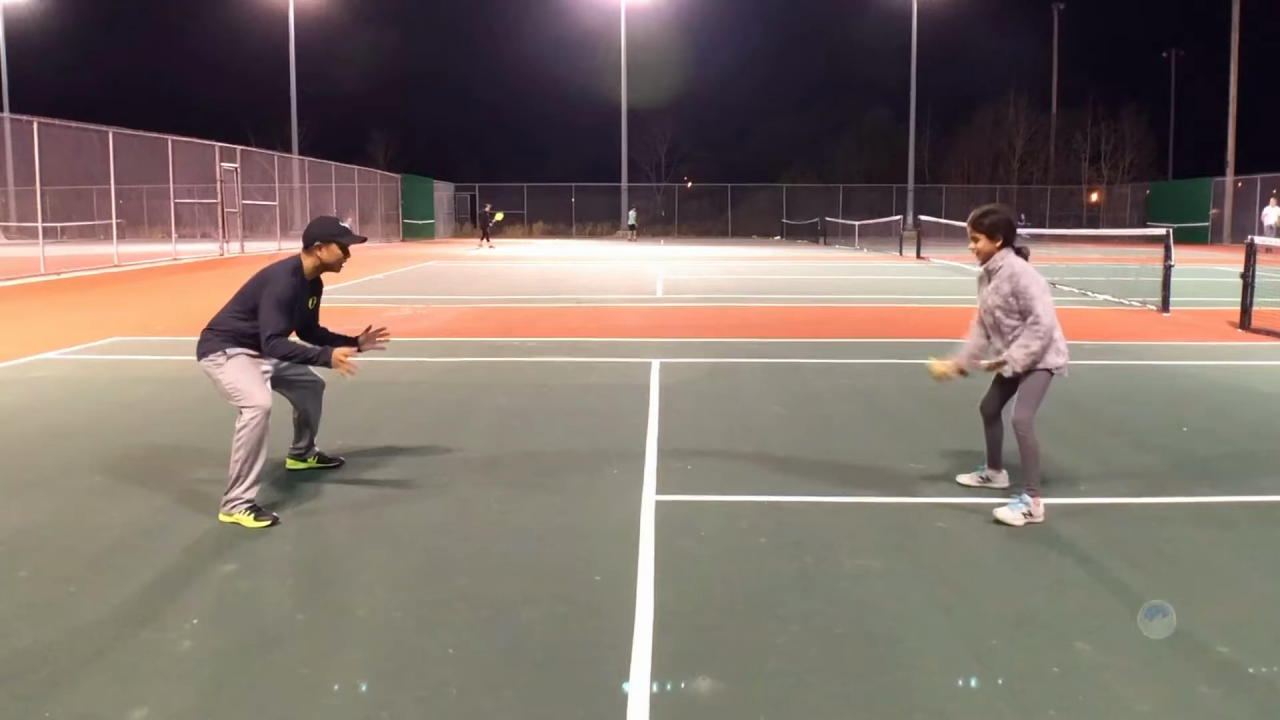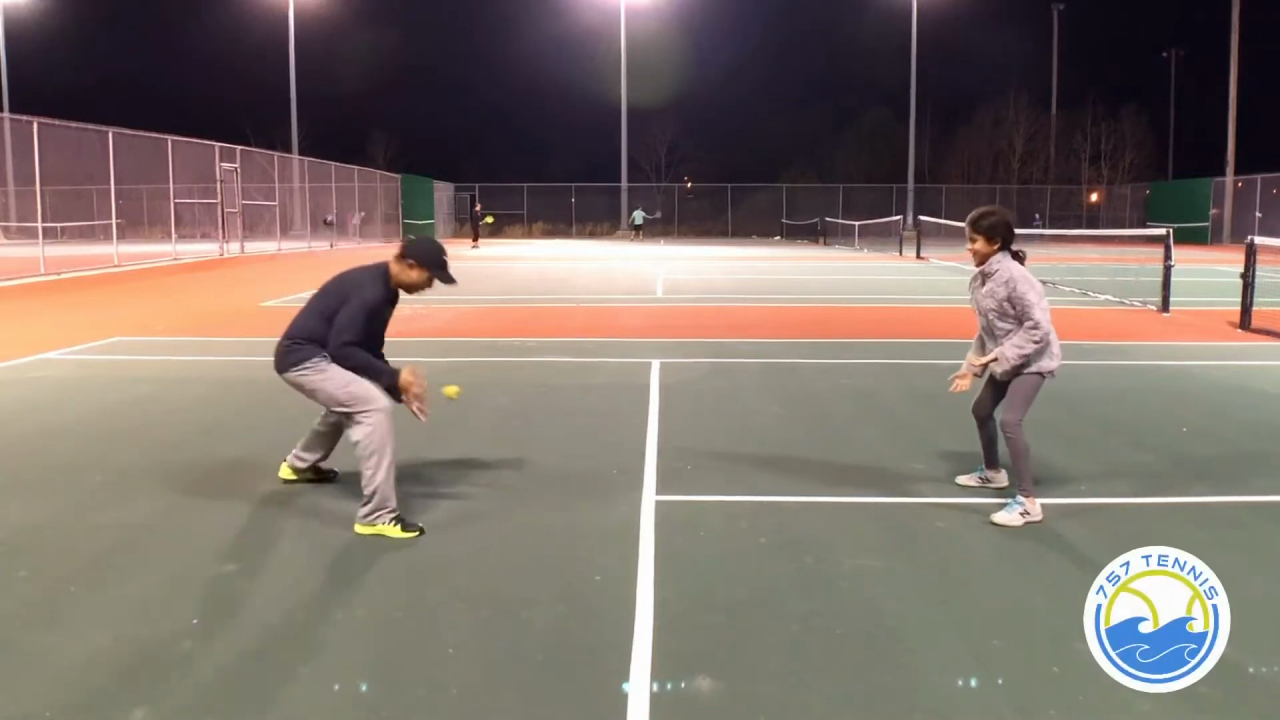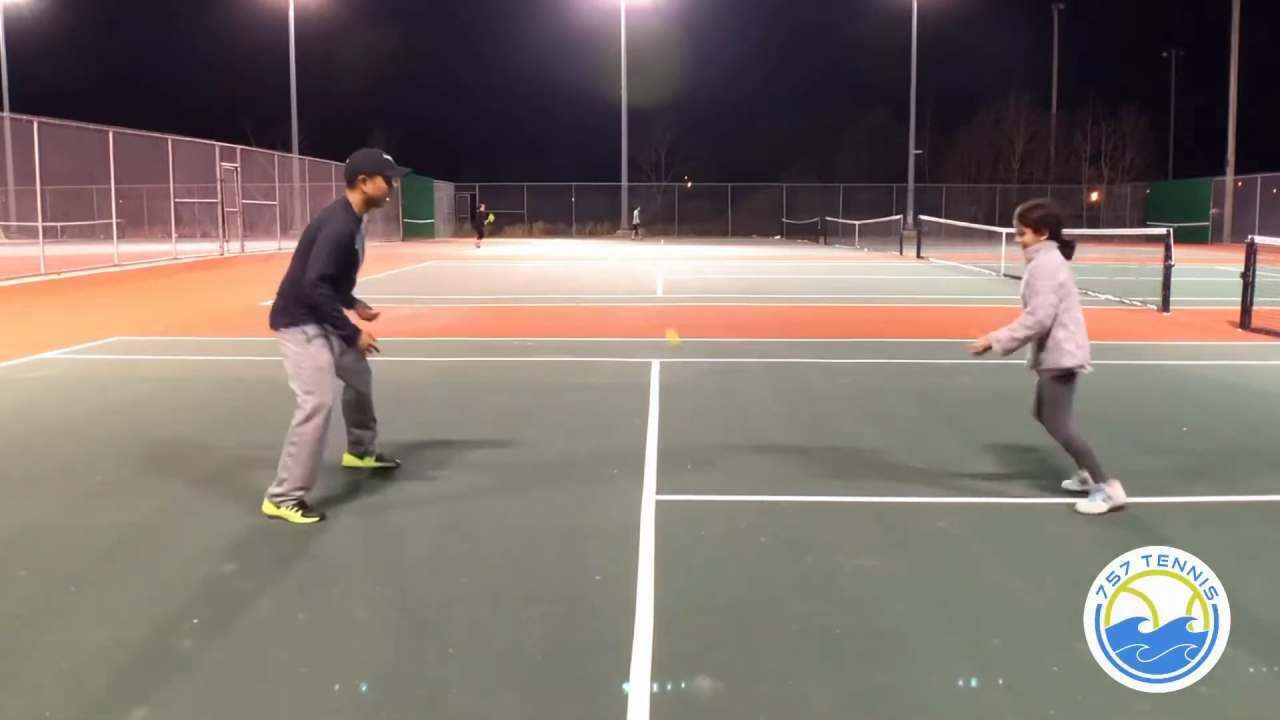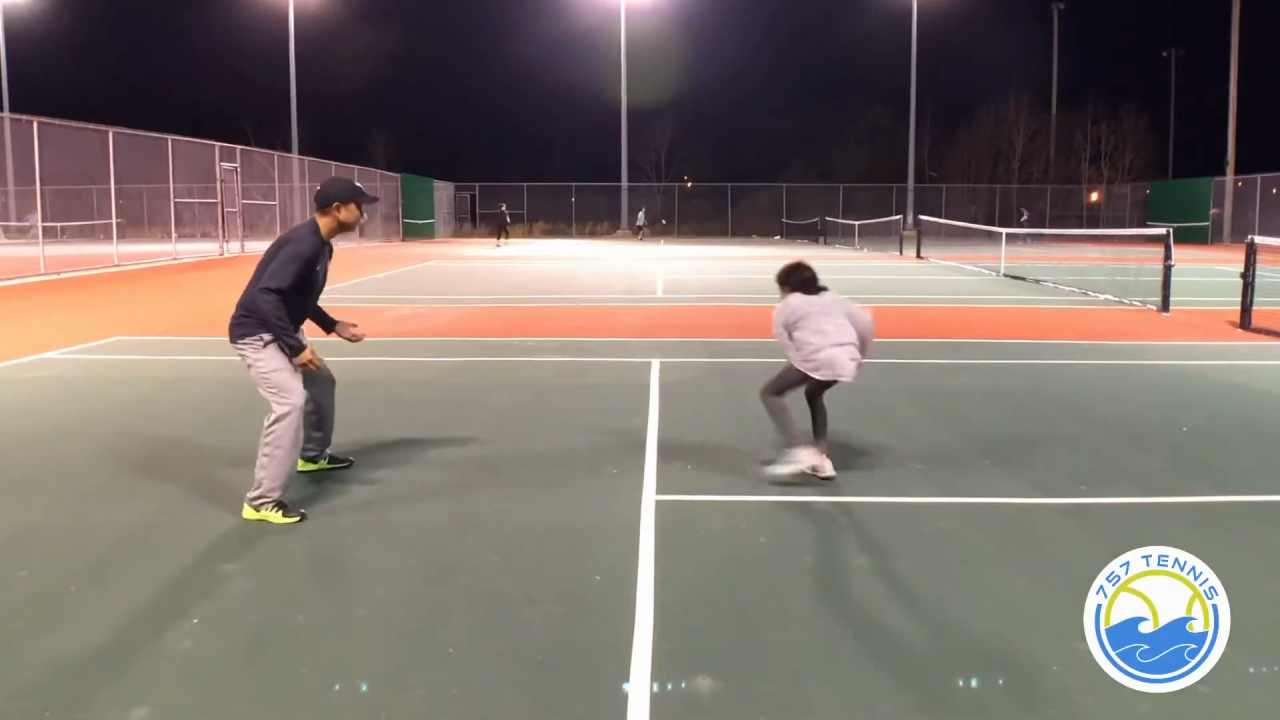
dt=1s
person 1, frame 1
left shoulder: (312, 283)
right shoulder: (282, 281)
left elbow: (308, 331)
right elbow: (274, 343)
left wrist: (354, 343)
right wrist: (327, 356)
left hip: (259, 348)
right hip: (223, 349)
left knee: (310, 386)
right knee: (258, 405)
left ankle: (302, 454)
right ankle: (236, 503)
person 1, frame 2
left shoulder: (387, 291)
right shoulder: (369, 290)
left elbow: (370, 347)
right elbow: (343, 348)
left wrist: (399, 389)
right wrist: (393, 378)
left hip: (309, 355)
right hip: (303, 359)
left knee: (347, 406)
right knee: (375, 408)
left ankle: (299, 465)
right ankle: (377, 515)
person 1, frame 3
left shoulder: (353, 221)
right shoulder: (338, 224)
right elbow: (315, 285)
left wrist: (353, 305)
right wrist: (354, 334)
left hip: (321, 321)
right hip: (300, 321)
left knee: (359, 376)
right knee: (316, 403)
left ankle: (361, 450)
right ankle: (283, 497)
person 1, frame 4
left shoulder: (323, 246)
right shoulder: (304, 244)
right elbow: (266, 294)
left wrist: (331, 325)
right wrist: (297, 346)
left hip: (280, 330)
right hip: (257, 332)
left knee: (322, 384)
right knee: (290, 403)
left ankle: (313, 455)
right ankle: (262, 501)
person 2, frame 1
left shoulder: (1020, 273)
right shoulder: (987, 276)
left elbow: (1042, 324)
right elbow: (982, 327)
left wrist: (1011, 357)
right wrist: (959, 362)
left hip: (1040, 356)
right hip: (1013, 358)
left knee: (1021, 420)
right knee: (989, 408)
left ankle: (1032, 502)
right ankle: (995, 471)
person 2, frame 2
left shoulder: (1015, 277)
right shoulder: (979, 279)
left elbow: (1038, 327)
left wrist: (1000, 355)
right wrist: (972, 366)
left hip: (1033, 359)
right hip: (1007, 360)
left knee: (1009, 421)
right knee: (982, 411)
left ankle: (1027, 502)
right ankle: (993, 472)
person 2, frame 3
left shoulder: (1044, 266)
right shoulder: (1045, 262)
left elbow: (1038, 320)
right elbow: (1035, 314)
left wrist: (997, 340)
right wrist: (1001, 335)
left hip: (1059, 354)
right hip: (1055, 353)
left knee: (1059, 426)
right knee: (1044, 414)
left ankle: (1108, 487)
right ankle: (1088, 475)
person 2, frame 4
left shoulder: (784, 309)
right shoulder: (832, 298)
left elbow: (788, 347)
right elbow: (864, 320)
right wrist: (861, 354)
left hip: (817, 357)
right hip: (847, 356)
left knee: (769, 393)
right knee: (813, 395)
left ankle: (799, 452)
right ankle: (819, 458)
